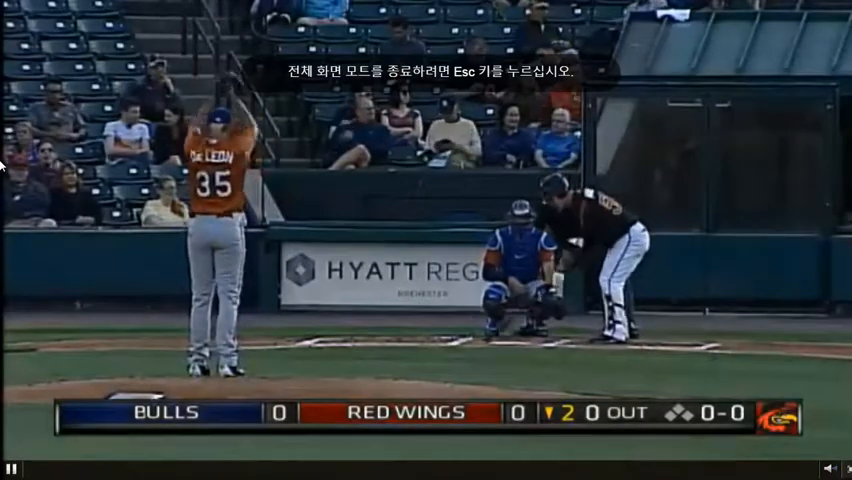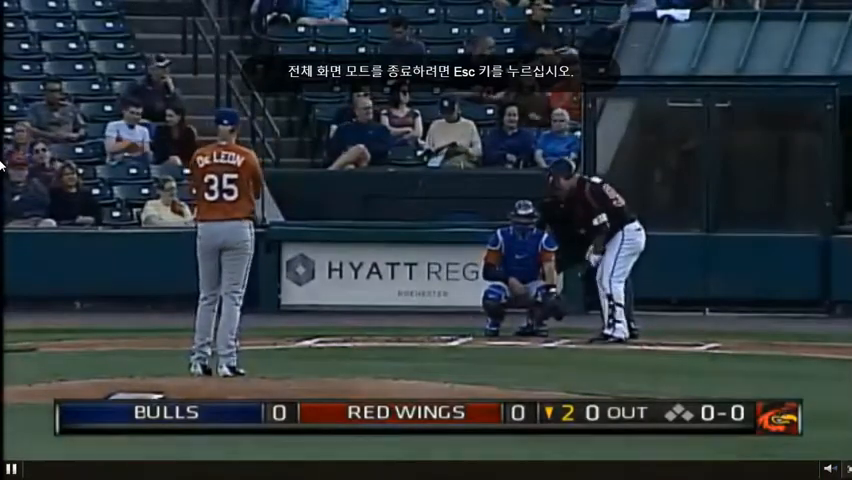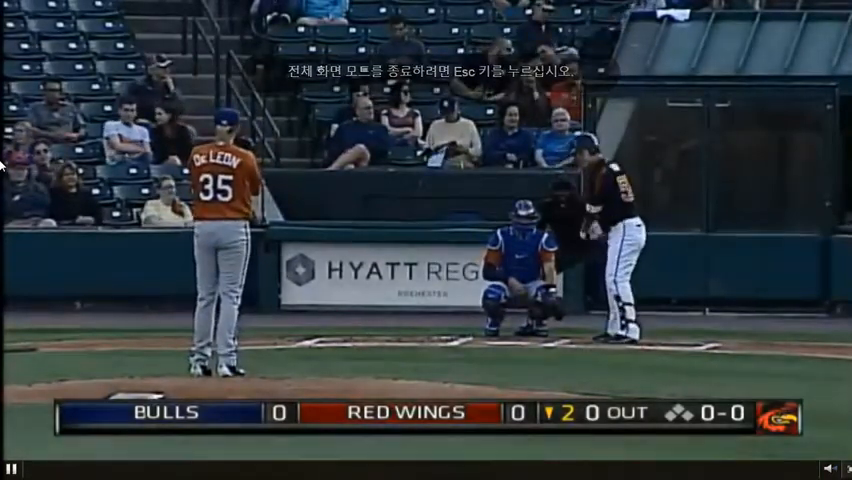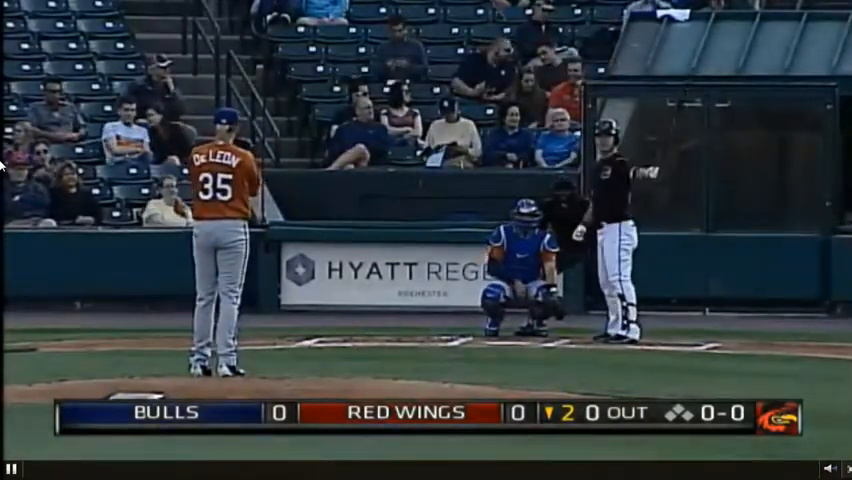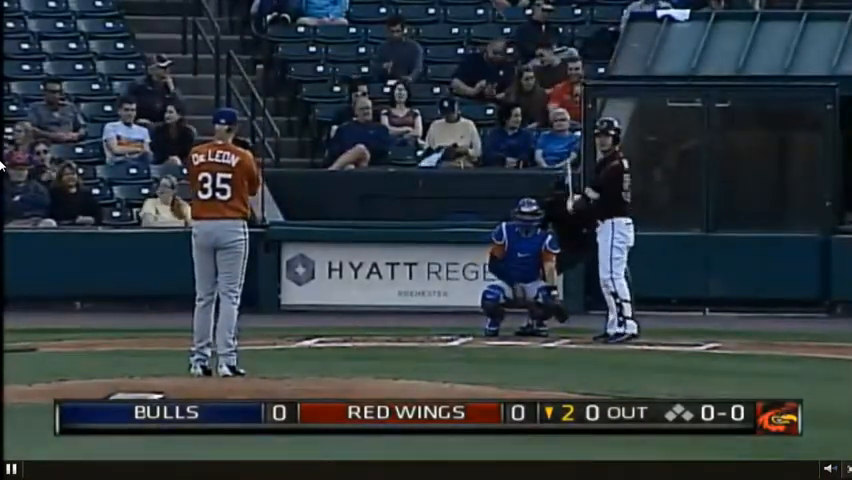
dt=0.7s
person 1, frame 1
left shoulder: (193, 149)
right shoulder: (237, 150)
left elbow: (195, 126)
right elbow: (252, 127)
left wrist: (215, 97)
right wrist: (233, 96)
left hip: (199, 226)
right hip: (229, 227)
left knee: (200, 296)
right knee: (228, 296)
left ankle: (197, 359)
right ankle: (227, 360)
person 1, frame 2
left shoulder: (199, 156)
right shoulder: (247, 157)
left elbow: (197, 188)
right elbow: (258, 192)
left hip: (207, 229)
right hip: (238, 228)
left knee: (207, 296)
right knee: (232, 297)
left ankle: (199, 358)
right ankle: (226, 361)
person 1, frame 3
left shoulder: (196, 155)
right shoulder: (245, 158)
right elbow: (255, 190)
left hip: (203, 228)
right hip: (233, 228)
left knee: (205, 295)
right knee: (230, 296)
left ankle: (199, 359)
right ankle: (226, 360)
person 1, frame 4
left shoulder: (196, 155)
right shoulder: (244, 158)
right elbow: (254, 190)
left hip: (202, 227)
right hip: (232, 228)
left knee: (204, 295)
right knee: (229, 295)
left ankle: (199, 359)
right ankle: (226, 360)
person 1, frame 5
left shoulder: (195, 155)
right shoulder: (243, 157)
right elbow: (253, 189)
left hip: (201, 227)
right hip: (232, 227)
left knee: (204, 295)
right knee: (229, 295)
left ankle: (199, 359)
right ankle: (226, 360)
person 2, frame 1
left shoulder: (583, 205)
right shoulder: (580, 198)
left elbow: (575, 245)
left hip: (632, 237)
right hip: (624, 237)
left knee: (610, 280)
right knee: (608, 281)
left ankle: (616, 332)
right ankle: (624, 327)
person 2, frame 2
left shoulder: (586, 189)
right shoulder: (586, 186)
left elbow: (602, 224)
right elbow: (595, 223)
left wrist: (596, 251)
right wrist: (597, 247)
left hip: (626, 234)
right hip: (627, 234)
left knee: (611, 280)
right knee: (603, 280)
left ankle: (615, 331)
right ankle: (615, 329)
person 2, frame 3
left shoulder: (599, 173)
right shoulder: (610, 168)
left elbow: (593, 211)
left wrist: (587, 229)
right wrist: (597, 225)
left hip: (625, 229)
right hip: (629, 228)
left knee: (616, 279)
right knee: (614, 279)
left ankle: (629, 330)
right ankle: (615, 329)
person 2, frame 4
left shoulder: (618, 163)
right shoulder: (598, 166)
left elbow: (633, 172)
left wrist: (646, 172)
right wrist: (584, 224)
left hip: (619, 228)
right hip: (604, 229)
left knee: (620, 278)
right knee: (607, 281)
left ankle: (630, 329)
right ankle: (615, 328)
person 2, frame 5
left shoulder: (611, 163)
right shoulder: (615, 162)
left elbow: (594, 193)
left wrist: (575, 202)
right wrist: (581, 199)
left hip: (614, 224)
right hip: (612, 225)
left knee: (613, 276)
right knee: (608, 278)
left ankle: (627, 326)
right ankle: (615, 328)
person 3, frame 1
left shoulder: (542, 238)
right shoulder: (499, 236)
left elbow: (548, 266)
right elbow: (487, 272)
left wrist: (551, 290)
right wrist: (509, 279)
left hip: (532, 285)
right hip: (507, 285)
left knee: (549, 299)
right knee: (491, 297)
left ankle: (535, 323)
right ankle: (494, 322)
person 3, frame 2
left shoulder: (543, 238)
right shoulder: (501, 236)
left elbow: (549, 267)
right elbow: (488, 271)
left wrist: (552, 290)
right wrist: (509, 280)
left hip: (532, 285)
right hip: (507, 284)
left knee: (550, 300)
right knee: (491, 298)
left ankle: (535, 323)
right ankle: (494, 323)
person 3, frame 3
left shoulder: (543, 238)
right shoulder: (500, 236)
left elbow: (549, 267)
right elbow: (488, 271)
left wrist: (552, 291)
right wrist: (509, 280)
left hip: (532, 285)
right hip: (508, 285)
left knee: (550, 299)
right knee: (491, 297)
left ankle: (535, 324)
right ankle: (493, 324)
person 3, frame 4
left shoulder: (544, 239)
right shoulder: (503, 234)
left elbow: (550, 267)
right elbow: (493, 267)
left wrist: (553, 291)
right wrist: (514, 282)
left hip: (532, 285)
right hip: (508, 284)
left knee: (550, 299)
right knee: (490, 296)
left ankle: (535, 323)
right ankle: (494, 323)
person 3, frame 5
left shoulder: (545, 239)
right shoulder: (504, 232)
left elbow: (550, 267)
right elbow: (494, 264)
left wrist: (554, 293)
right wrist: (513, 283)
left hip: (532, 284)
right hip: (508, 283)
left knee: (549, 299)
right knee: (489, 298)
left ankle: (536, 324)
right ankle: (494, 323)
